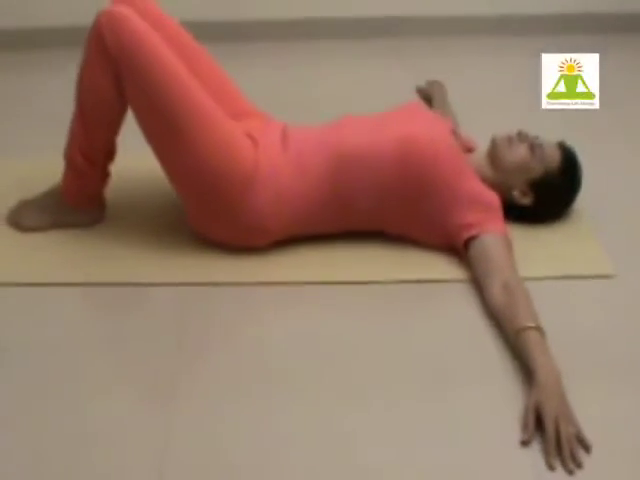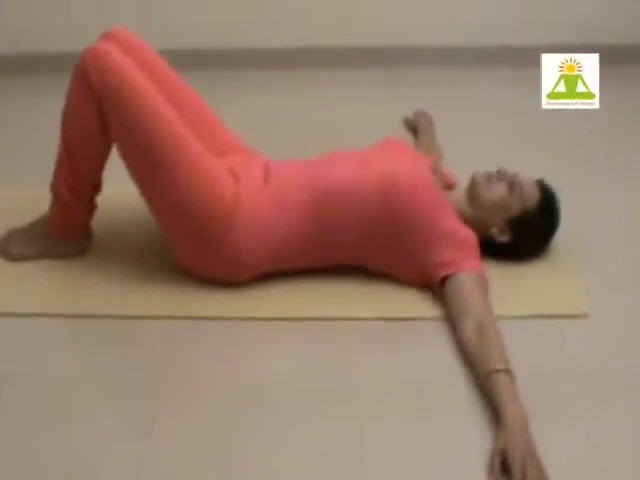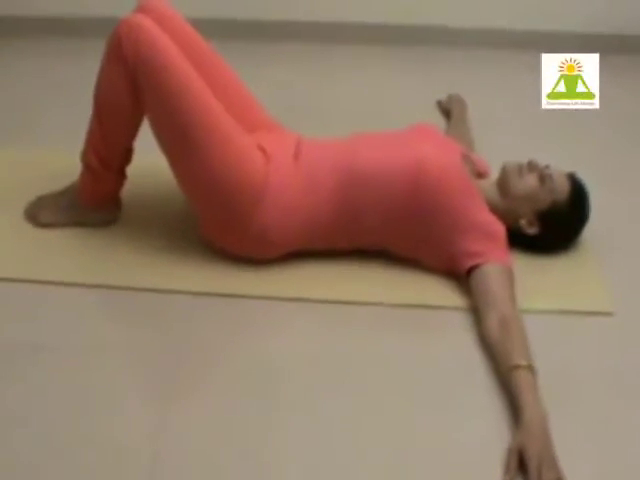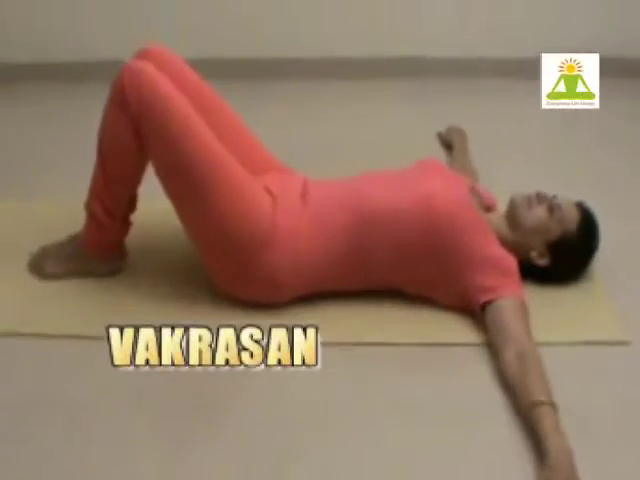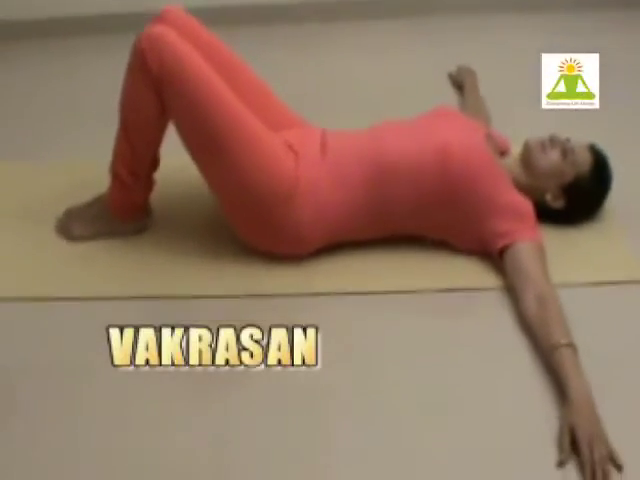
dt=0.3s
person 1, frame 1
left shoulder: (477, 207)
right shoulder: (457, 150)
left elbow: (502, 285)
left wrist: (545, 373)
right wrist: (439, 96)
left hip: (244, 193)
right hip: (264, 143)
left ankle: (78, 198)
right ankle: (82, 190)
person 1, frame 2
left shoulder: (455, 244)
right shoulder: (438, 183)
left elbow: (475, 321)
left wrist: (513, 417)
right wrist: (425, 125)
left hip: (224, 228)
right hip: (244, 177)
left knee: (100, 63)
right knee: (116, 42)
left ankle: (64, 228)
right ankle: (70, 219)
person 1, frame 3
left shoulder: (483, 234)
right shoulder: (469, 171)
left elbow: (499, 315)
left wrist: (532, 416)
right wrist: (457, 108)
left hip: (255, 205)
right hip: (276, 153)
left ankle: (94, 198)
right ankle: (99, 190)
person 1, frame 4
left shoulder: (493, 267)
right shoulder: (476, 202)
left elbow: (516, 350)
right wrist: (457, 138)
left hip: (263, 248)
right hip: (281, 196)
left knee: (136, 81)
right knee: (151, 58)
left ankle: (99, 248)
right ankle: (104, 239)
person 1, frame 5
left shoulder: (511, 213)
right shoulder: (490, 147)
left elbow: (537, 296)
left wrist: (579, 397)
right wrist: (468, 78)
left hip: (287, 203)
right hip: (302, 150)
left knee: (156, 46)
right knee: (170, 21)
left ankle: (123, 208)
right ankle: (129, 195)
